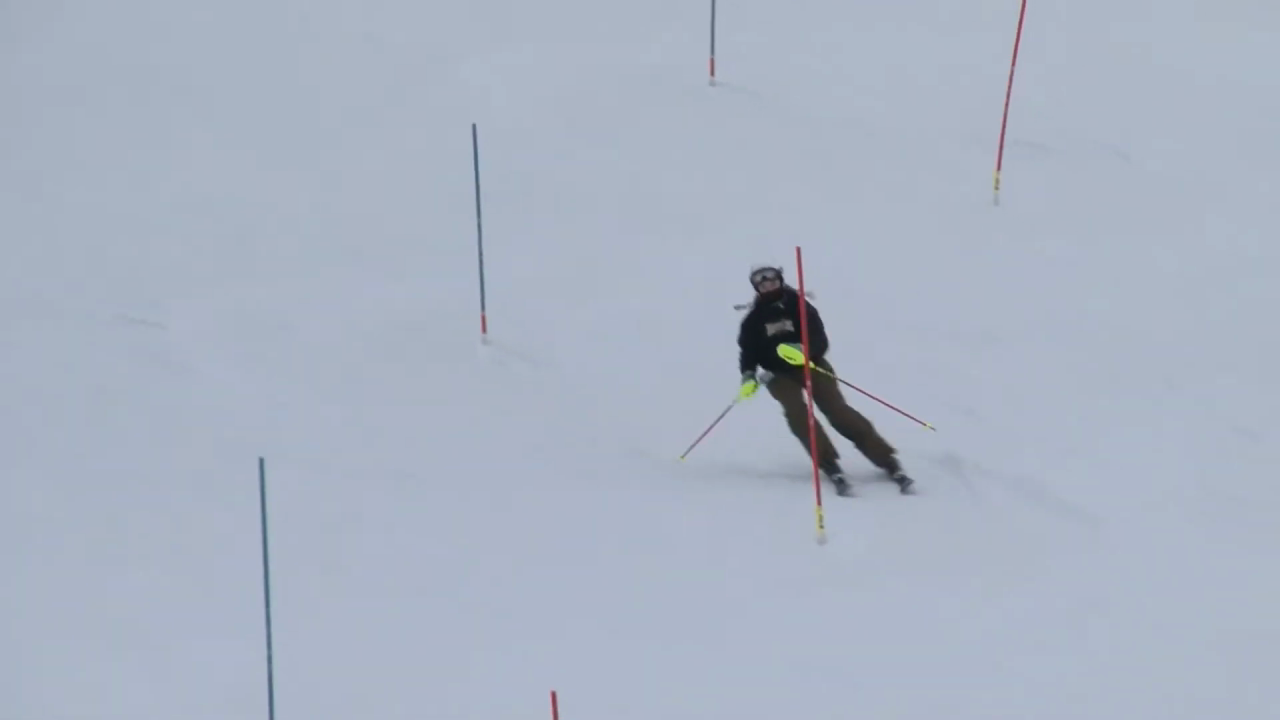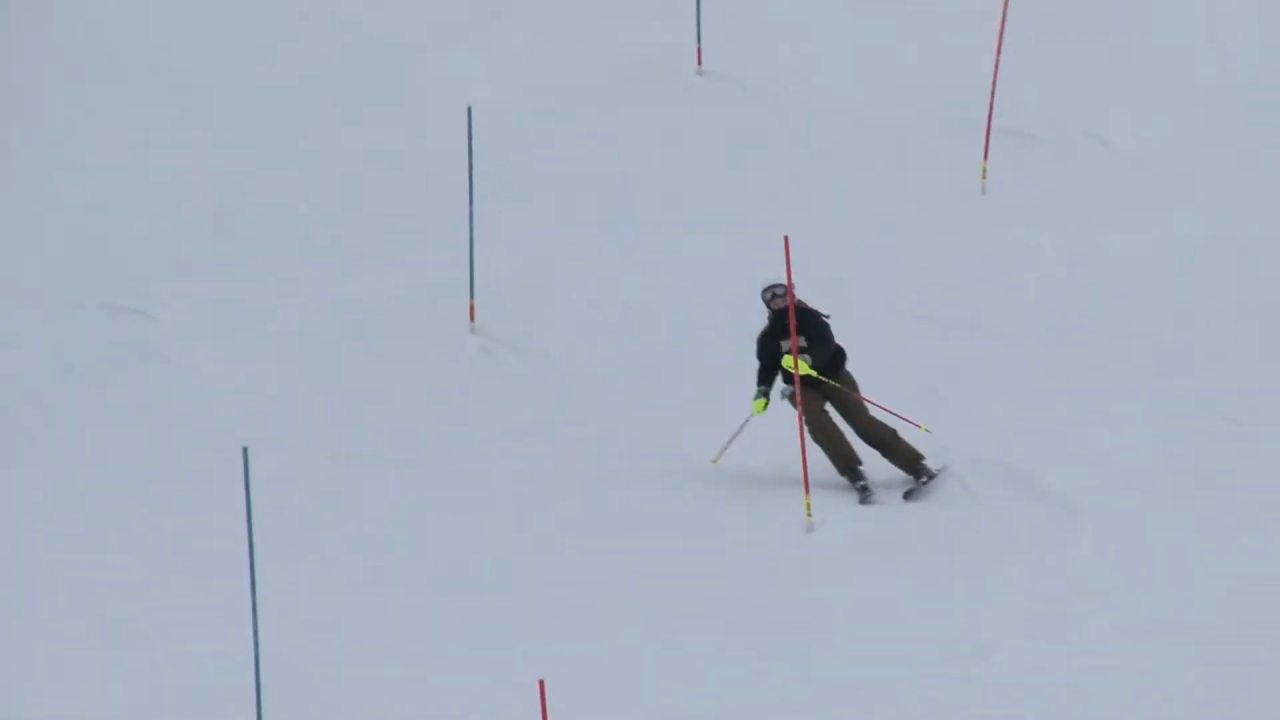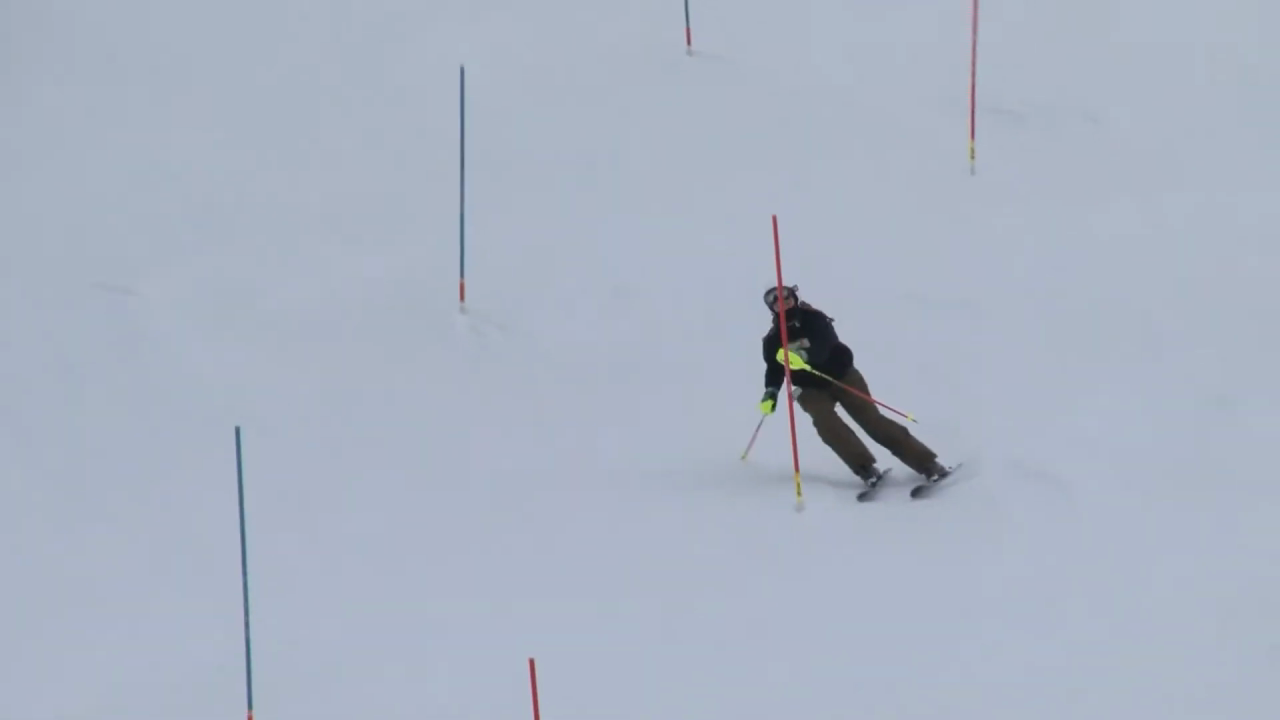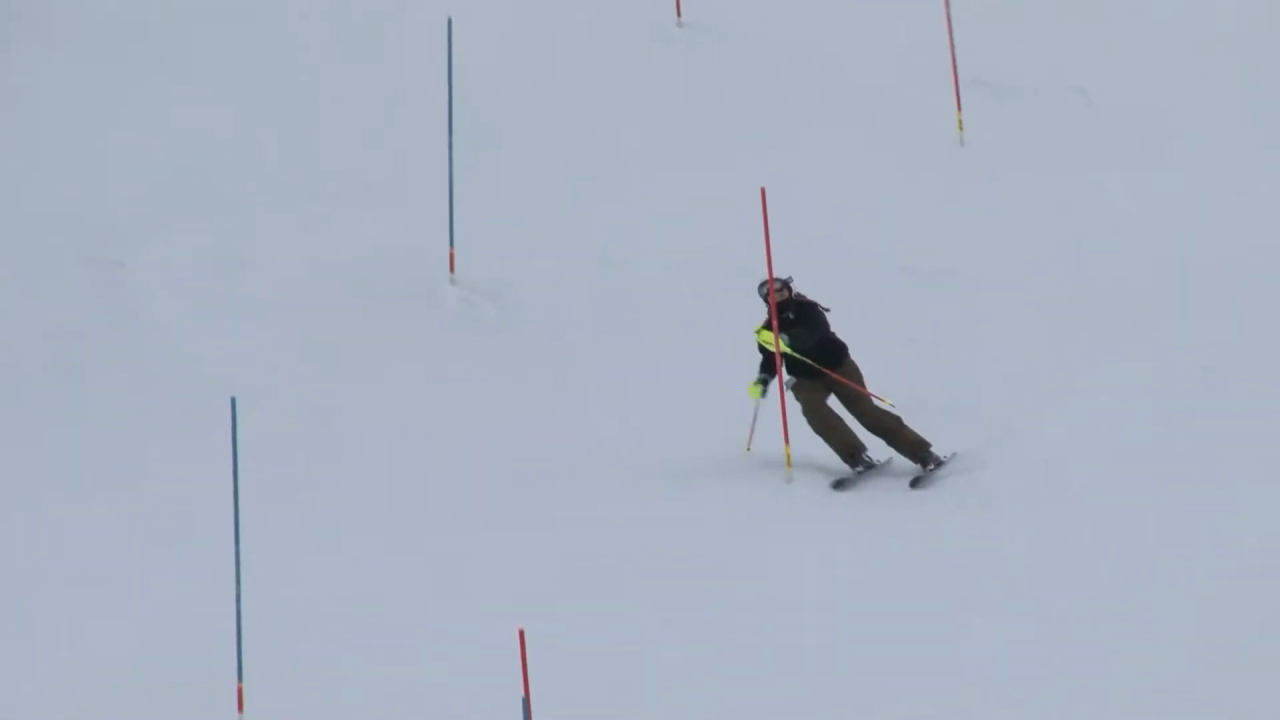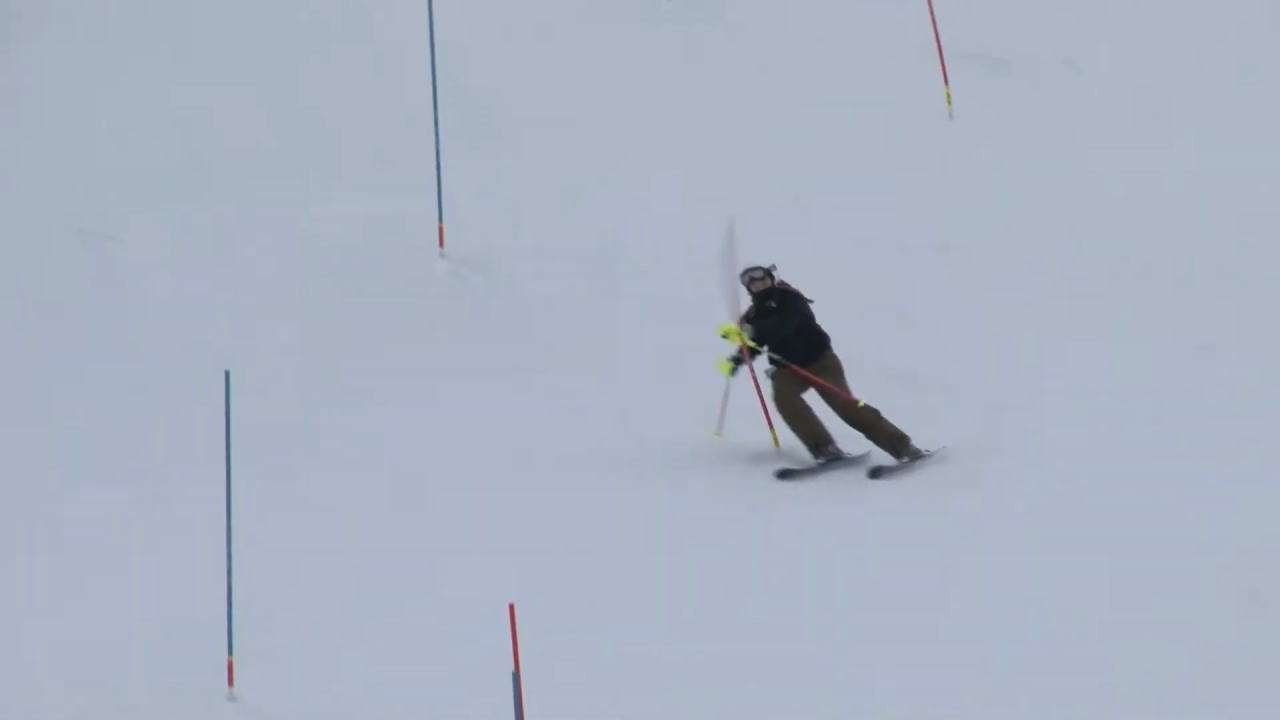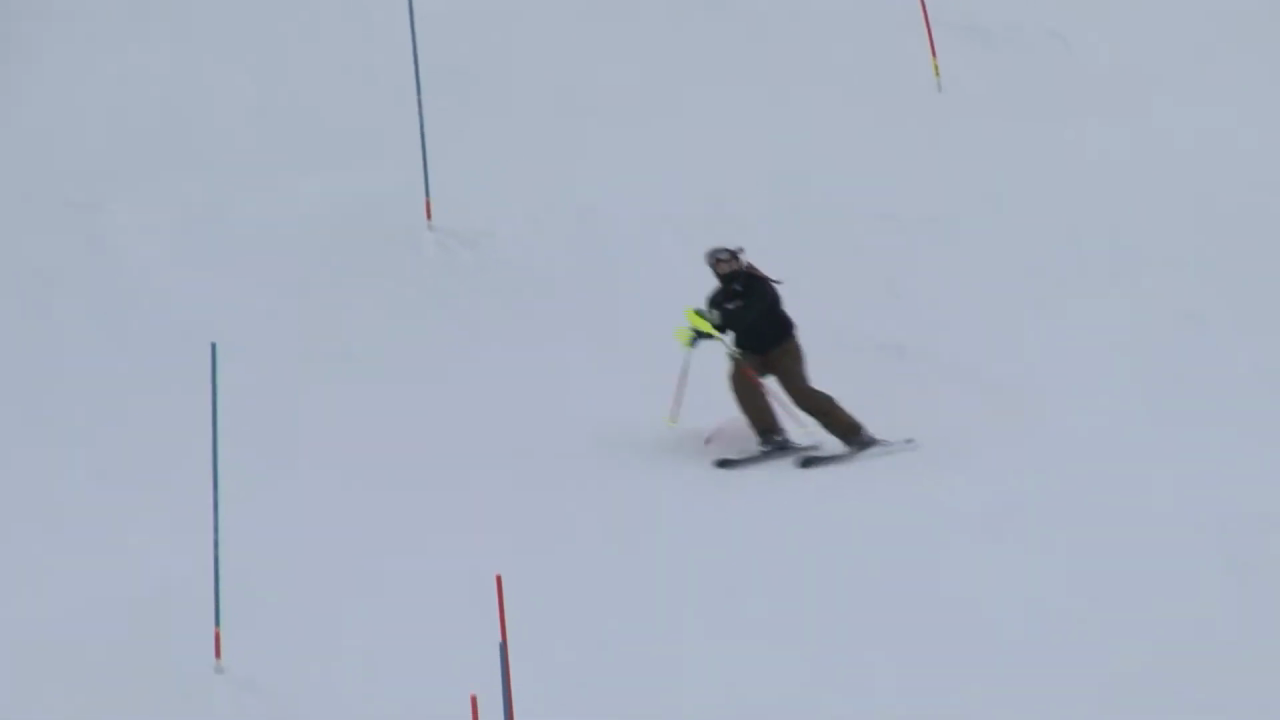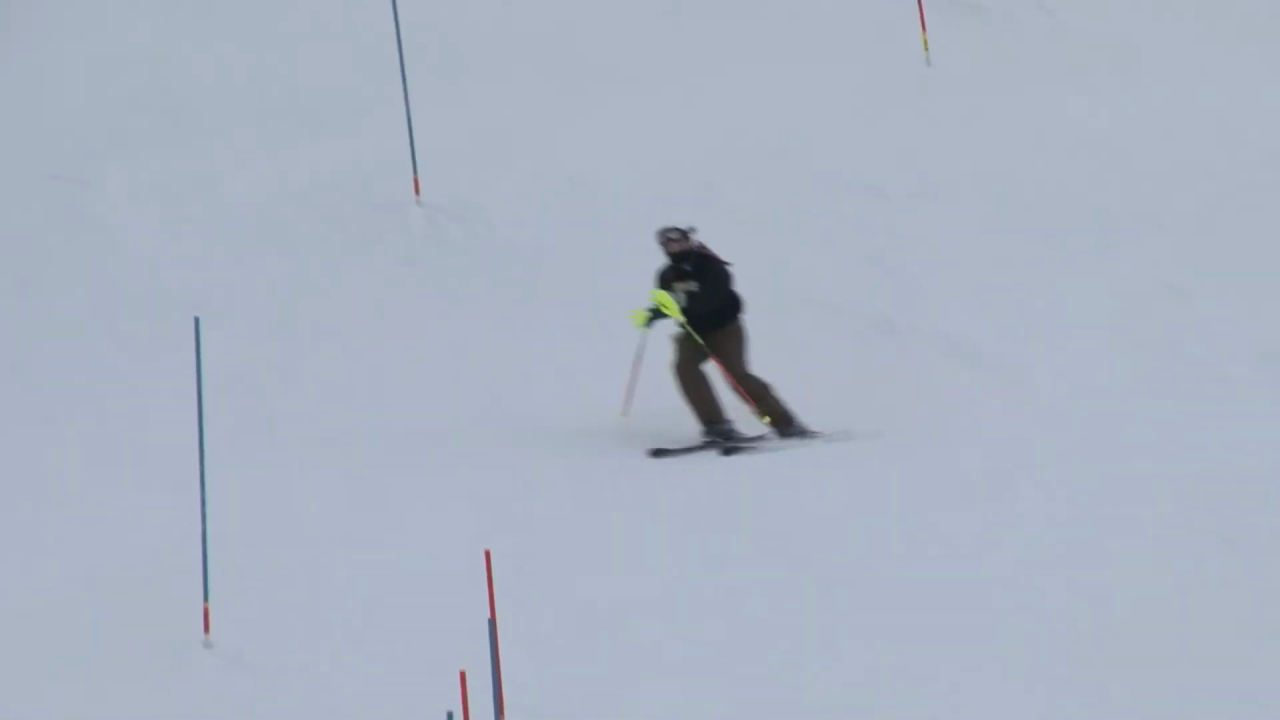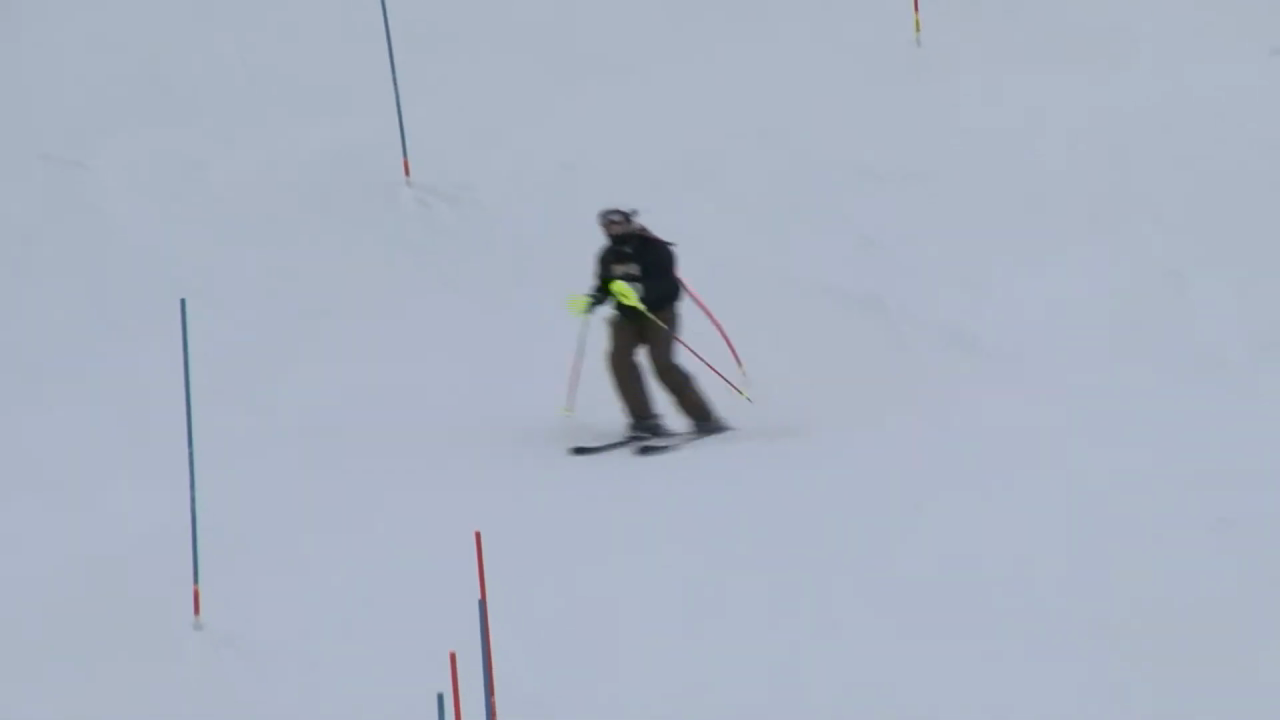
dt=0.1s
person 1, frame 1
left shoulder: (797, 306)
right shoulder: (753, 320)
left elbow: (817, 337)
right elbow: (749, 352)
left wrist: (800, 349)
right wrist: (748, 376)
left hip: (812, 365)
right hip: (779, 374)
left knee: (838, 410)
right knee: (795, 408)
left ankle: (886, 459)
right ankle: (831, 465)
person 1, frame 2
left shoulder: (811, 320)
right shoulder: (769, 336)
left elbow: (824, 348)
right elbow: (766, 367)
left wrist: (806, 359)
right wrist: (762, 392)
left hip: (833, 377)
right hip: (802, 387)
left knee: (862, 421)
right knee: (816, 419)
left ankle: (916, 465)
right ankle: (854, 471)
person 1, frame 3
left shoulder: (815, 321)
right shoulder: (774, 339)
left elbow: (824, 345)
right elbow: (774, 368)
left wrist: (803, 355)
right wrist: (770, 394)
left hip: (843, 376)
right hip: (811, 388)
left knee: (871, 419)
right knee: (823, 418)
left ankle: (928, 463)
right ankle: (867, 469)
person 1, frame 4
left shoulder: (808, 312)
right shoulder: (770, 328)
left elbow: (809, 335)
right elbow: (770, 358)
left wrist: (784, 340)
right wrist: (762, 380)
left hip: (838, 368)
right hip: (806, 378)
left knee: (867, 412)
right knee: (812, 407)
left ankle: (923, 453)
right ankle: (858, 457)
person 1, frame 5
left shoulder: (791, 301)
right shoulder: (753, 315)
left elbow: (782, 325)
right elbow: (752, 343)
left wrist: (746, 330)
right wrist: (734, 361)
left hip: (819, 359)
right hip: (787, 368)
left knee: (844, 404)
right knee: (783, 394)
left ankle: (902, 446)
right ankle: (824, 447)
person 1, frame 6
left shoulder: (757, 286)
right shoulder: (719, 297)
left elbow: (753, 312)
right elbow: (720, 324)
left wrist: (711, 316)
right wrist: (697, 334)
left hip: (781, 345)
right hip: (751, 351)
left knee: (799, 390)
right knee: (739, 378)
left ankle: (855, 435)
right ankle: (773, 437)
person 1, frame 7
left shoulder: (709, 266)
right shoulder: (668, 275)
left elbow: (712, 295)
left wrist: (681, 299)
right wrist: (649, 314)
left hip: (725, 327)
right hip: (694, 332)
left knee: (736, 373)
right knee: (685, 365)
left ankle: (786, 424)
right ankle: (718, 427)
person 1, frame 8
left shoulder: (654, 249)
right shoulder: (609, 256)
left elbow: (664, 279)
right elbow: (605, 286)
left wrist: (636, 289)
right wrist: (592, 299)
left hip: (659, 312)
right hip: (628, 315)
left knee: (661, 361)
right knee: (618, 356)
left ankle: (705, 419)
right ankle: (645, 421)
